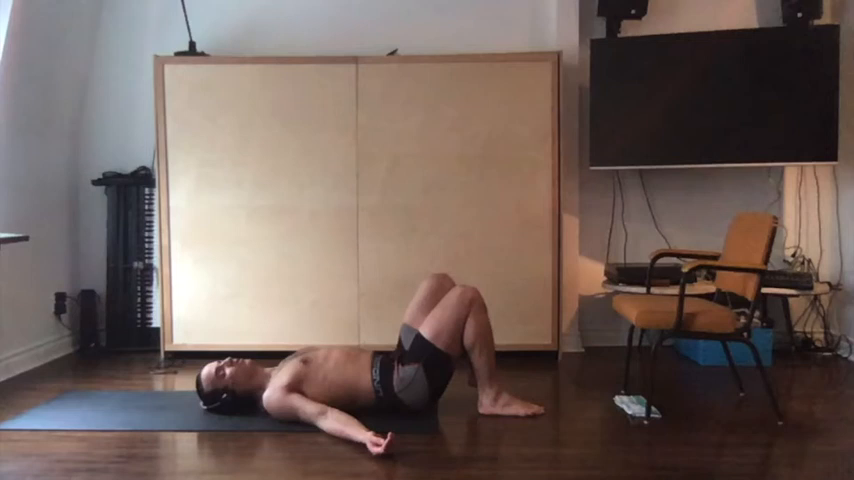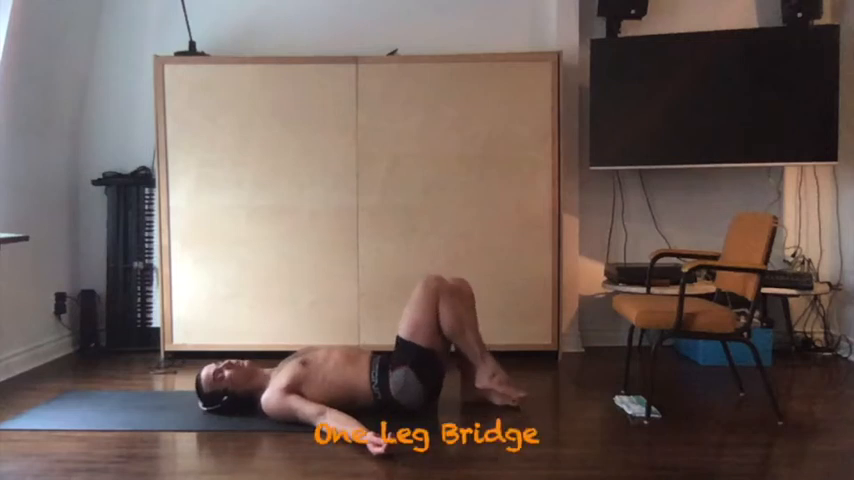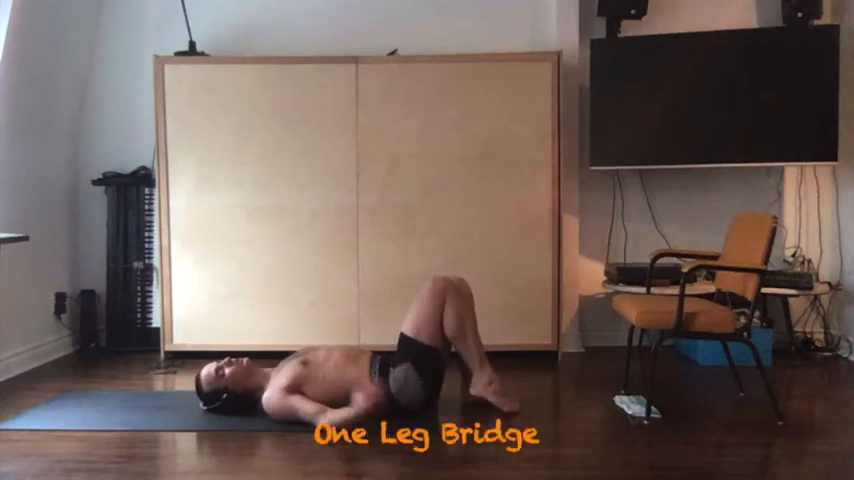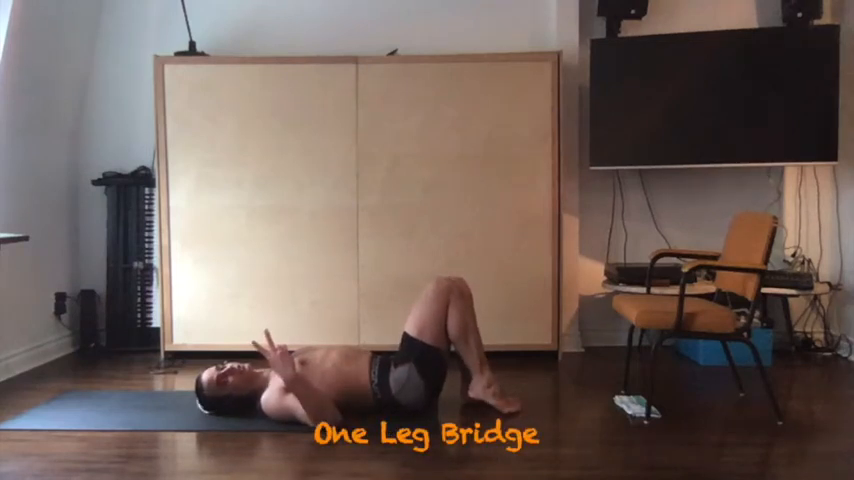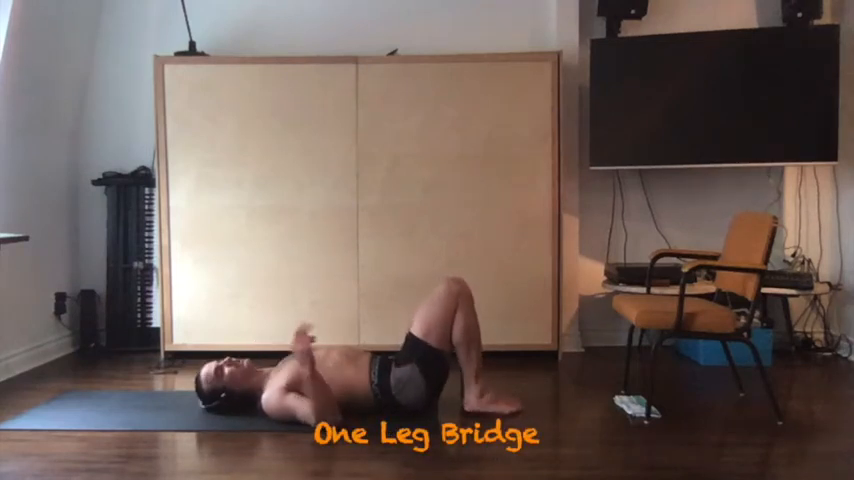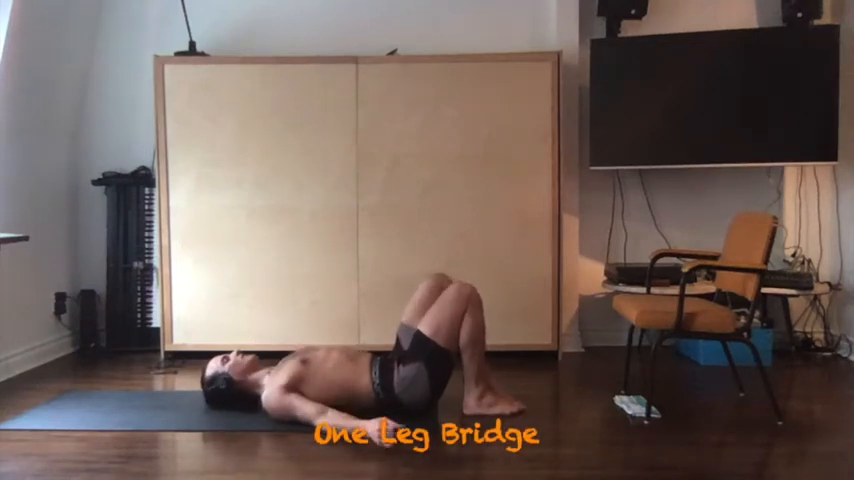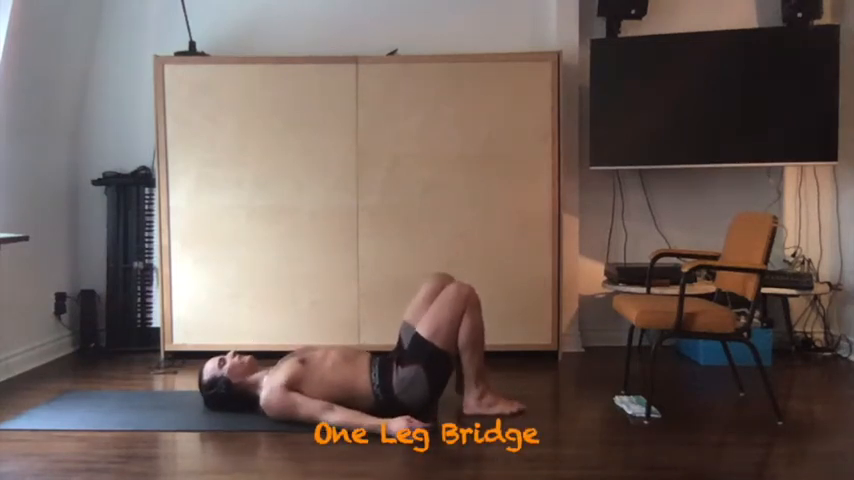
dt=0.7s
person 1, frame 1
left shoulder: (279, 374)
right shoulder: (274, 398)
right elbow: (322, 414)
right wrist: (367, 436)
left hip: (396, 364)
right hip: (405, 384)
left knee: (439, 282)
right knee: (468, 298)
left ankle: (478, 370)
right ankle: (491, 396)
person 1, frame 2
left shoulder: (281, 372)
right shoulder: (272, 399)
right elbow: (321, 414)
right wrist: (365, 436)
left hip: (390, 366)
right hip: (403, 385)
left knee: (458, 287)
right knee: (432, 285)
left ankle: (473, 385)
right ankle: (488, 372)
person 1, frame 3
left shoulder: (280, 373)
right shoulder: (274, 399)
right elbow: (326, 416)
right wrist: (356, 410)
left hip: (393, 369)
right hip: (403, 383)
left knee: (456, 286)
right knee: (441, 287)
left ankle: (474, 387)
right ankle: (483, 380)
person 1, frame 4
left shoulder: (274, 377)
right shoulder: (273, 399)
right elbow: (329, 419)
right wrist: (292, 380)
left hip: (393, 369)
right hip: (405, 384)
left knee: (455, 288)
right knee: (445, 289)
left ankle: (472, 385)
right ankle: (482, 383)
person 1, frame 5
left shoulder: (278, 374)
right shoulder: (272, 399)
right elbow: (328, 419)
right wrist: (311, 370)
left hip: (393, 368)
right hip: (403, 386)
left knee: (453, 288)
right knee: (454, 292)
left ankle: (472, 390)
right ankle: (476, 394)
person 1, frame 6
left shoulder: (277, 375)
right shoulder: (272, 397)
right elbow: (321, 415)
right wrist: (367, 425)
left hip: (393, 365)
right hip: (405, 385)
left knee: (439, 283)
right knee: (464, 294)
left ankle: (481, 379)
right ankle: (477, 397)
person 1, frame 7
left shoulder: (276, 375)
right shoulder: (272, 398)
right elbow: (328, 413)
right wrist: (388, 425)
left hip: (393, 365)
right hip: (403, 386)
left knee: (441, 282)
right knee: (462, 295)
left ankle: (466, 381)
right ankle: (477, 397)
